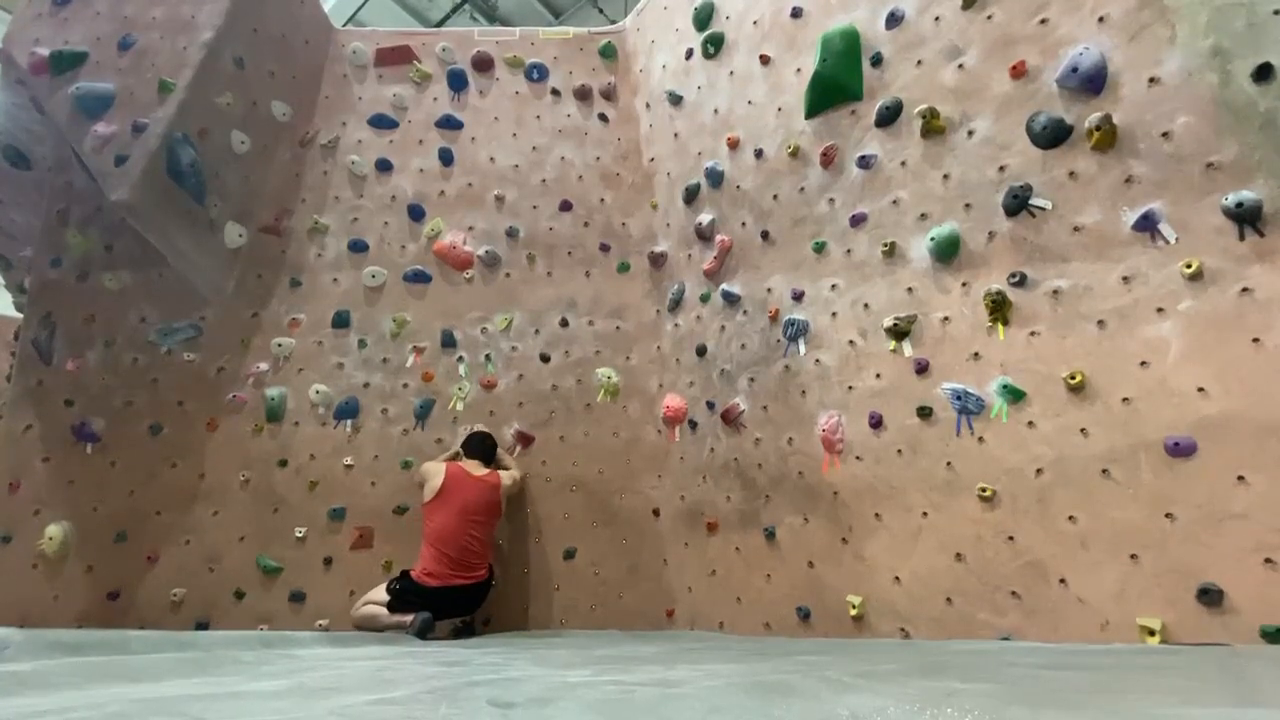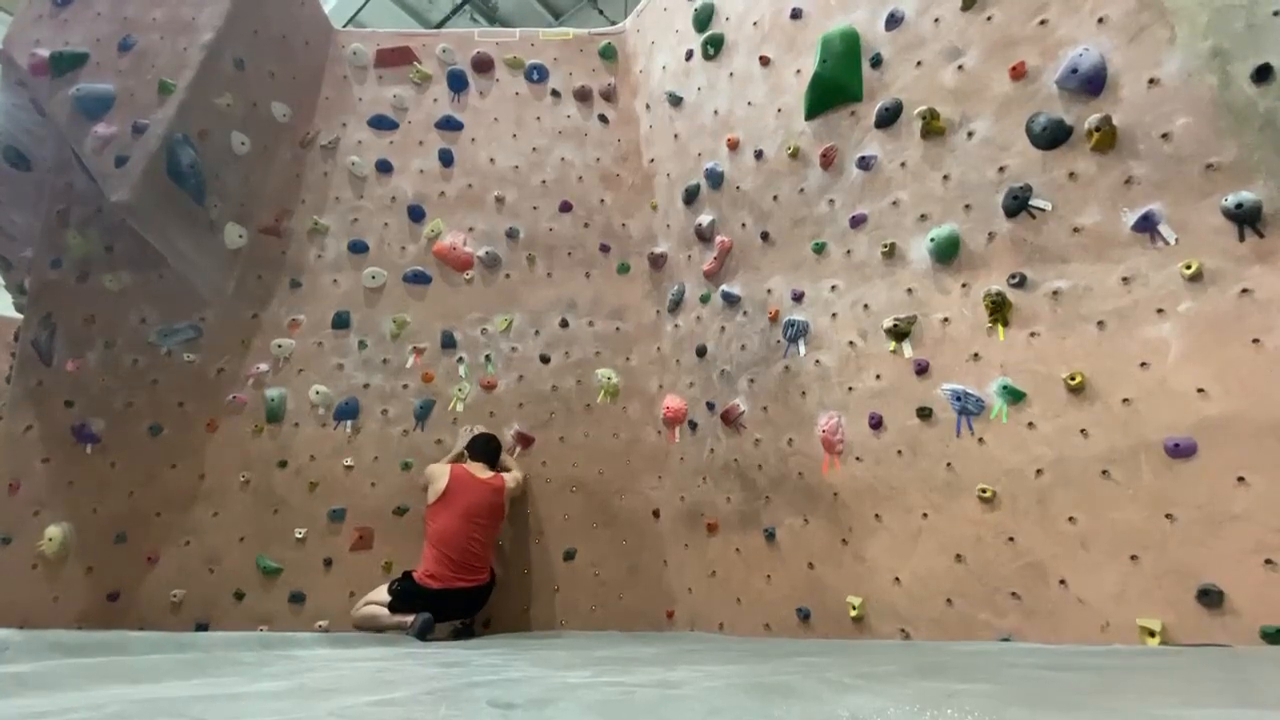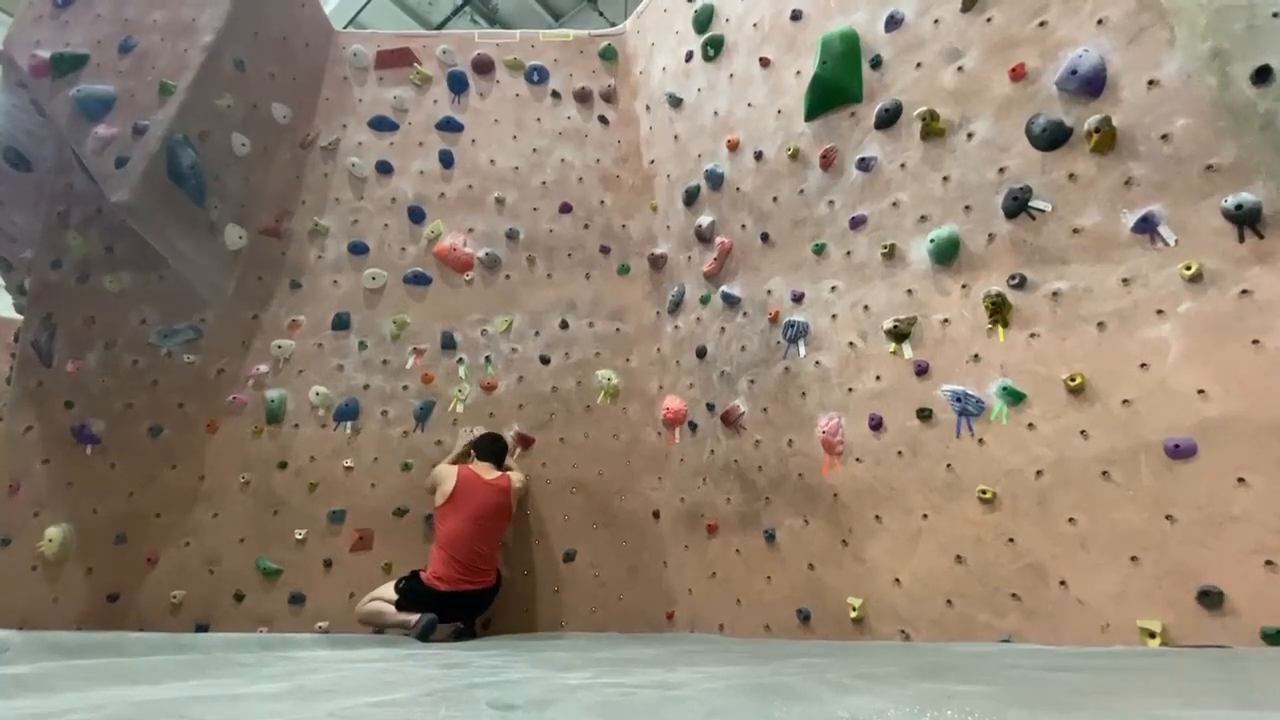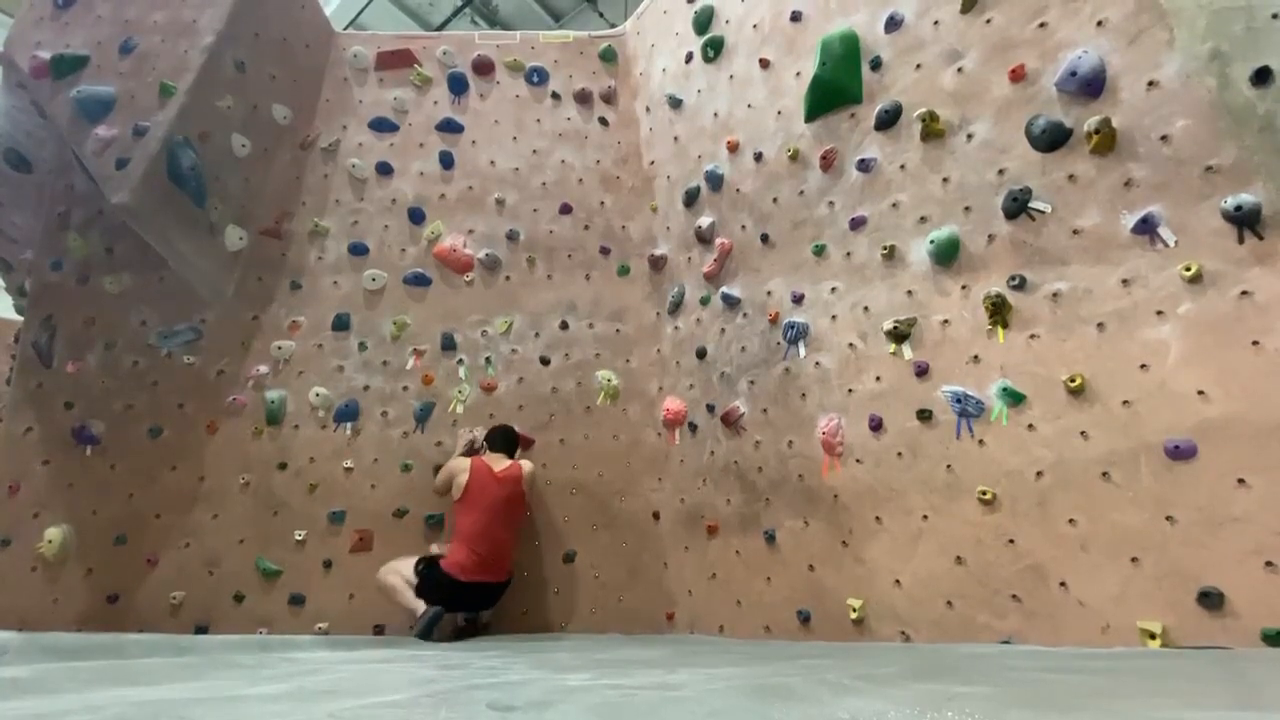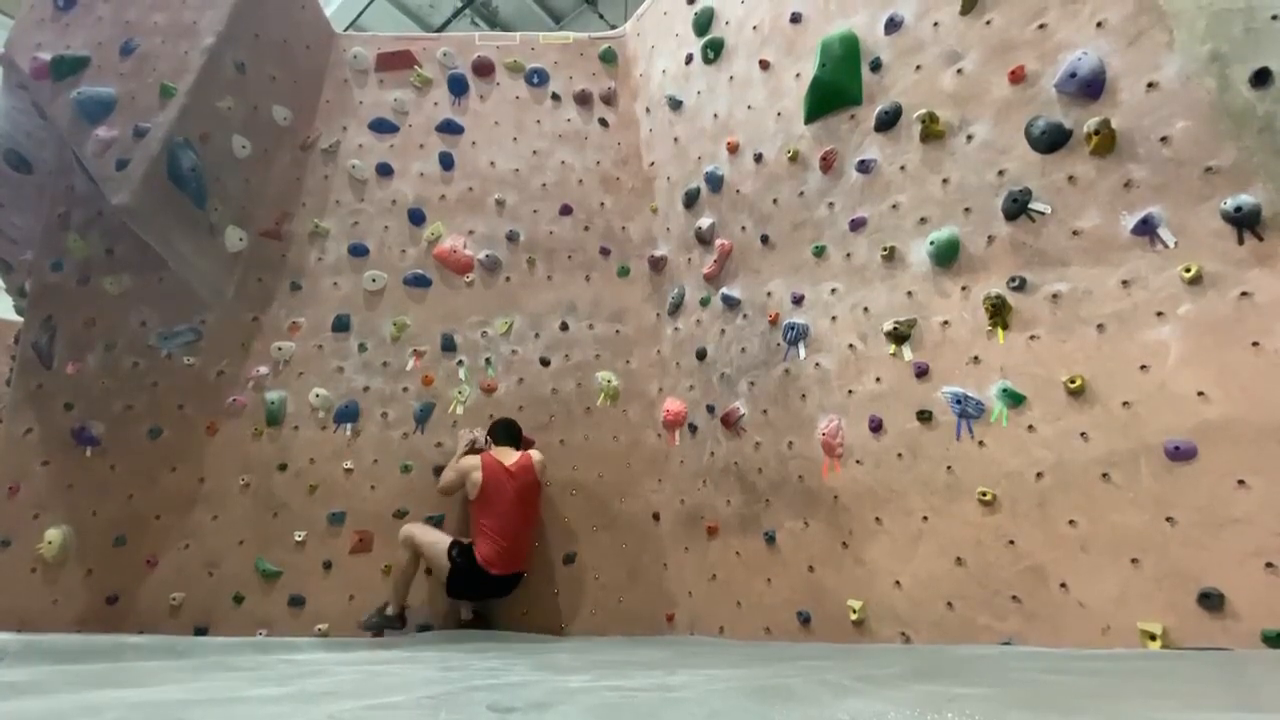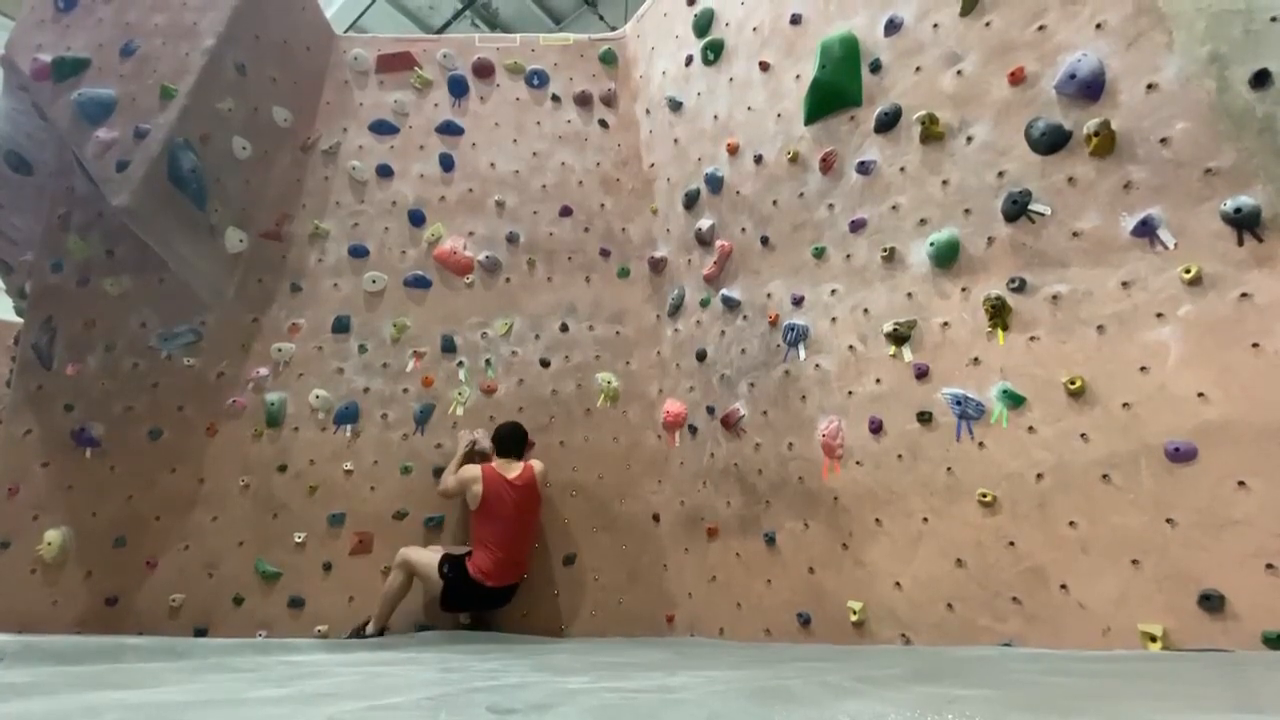
dt=0.3s
person 1, frame 1
left shoulder: (434, 472)
right shoulder: (502, 482)
right elbow: (515, 471)
left wrist: (456, 449)
right wrist: (489, 446)
left hip: (429, 589)
right hip: (475, 592)
left knee: (359, 613)
left ankle: (411, 619)
right ankle: (464, 622)
person 1, frame 2
left shoulder: (439, 473)
right shoulder: (506, 485)
left wrist: (458, 449)
right wrist: (490, 446)
left hip: (431, 591)
right hip: (476, 595)
left knee: (360, 613)
left ankle: (411, 620)
right ankle: (464, 622)
person 1, frame 3
left shoulder: (448, 474)
right shoulder: (515, 484)
left wrist: (458, 450)
right wrist: (494, 445)
left hip: (439, 592)
right hip: (483, 597)
left knee: (364, 609)
left ankle: (415, 619)
right ankle: (467, 623)
person 1, frame 4
left shoulder: (462, 467)
right shoulder: (526, 471)
left elbow: (439, 487)
left wrist: (460, 450)
left hip: (457, 581)
right hip: (495, 588)
left knee: (388, 572)
right knee: (438, 550)
left ankle: (423, 610)
right ankle: (469, 621)
person 1, frame 5
left shoulder: (473, 465)
right shoulder: (537, 461)
left elbow: (443, 487)
left wrist: (461, 450)
left hip: (481, 574)
right hip: (513, 578)
left knee: (410, 533)
right knee: (440, 543)
left ankle: (393, 612)
right ankle: (471, 620)
person 1, frame 6
left shoulder: (473, 474)
right shoulder: (537, 471)
left elbow: (444, 488)
left wrist: (461, 451)
right wrist: (485, 454)
left hip: (478, 585)
right hip: (508, 588)
left knee: (405, 557)
right knee: (434, 553)
left ankle: (372, 630)
right ankle: (469, 622)
